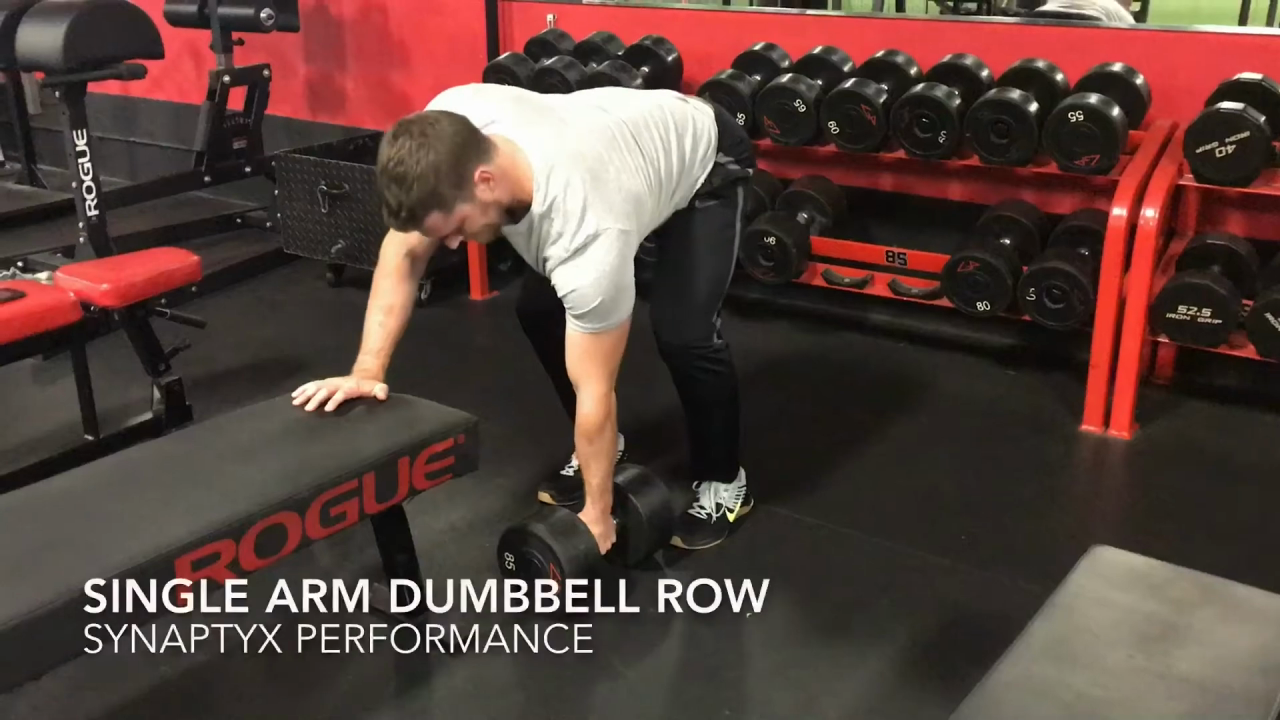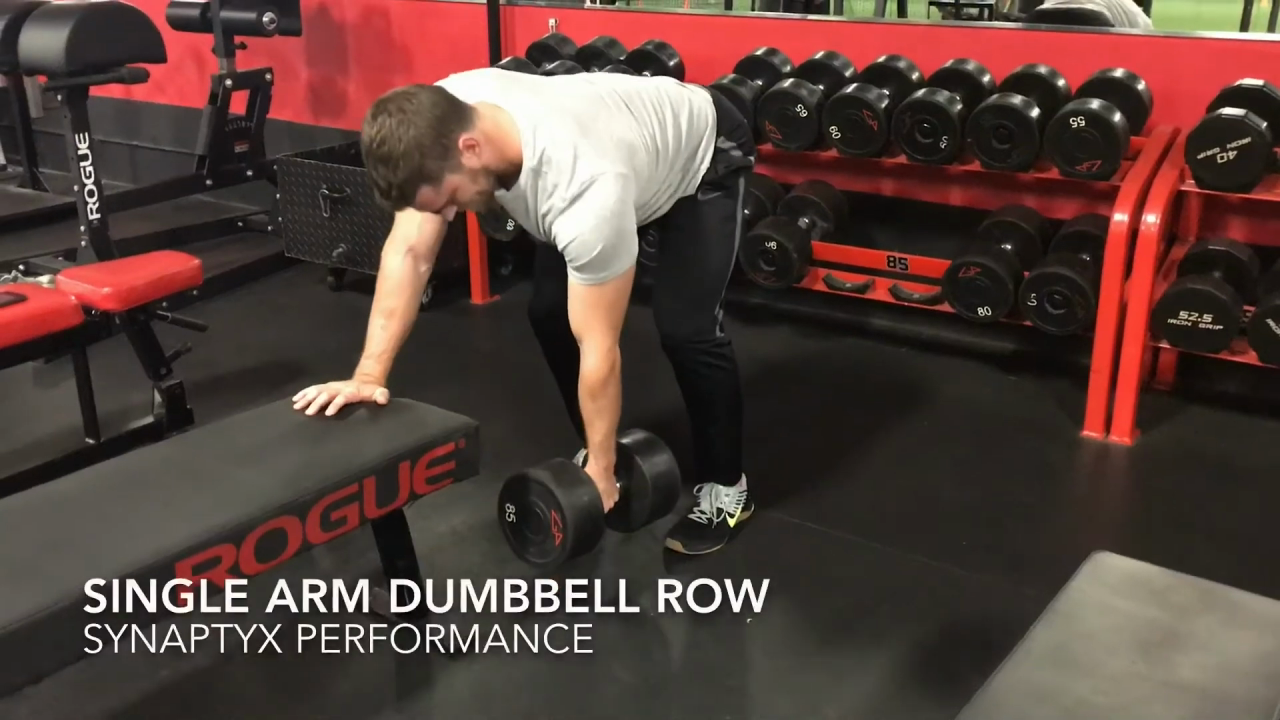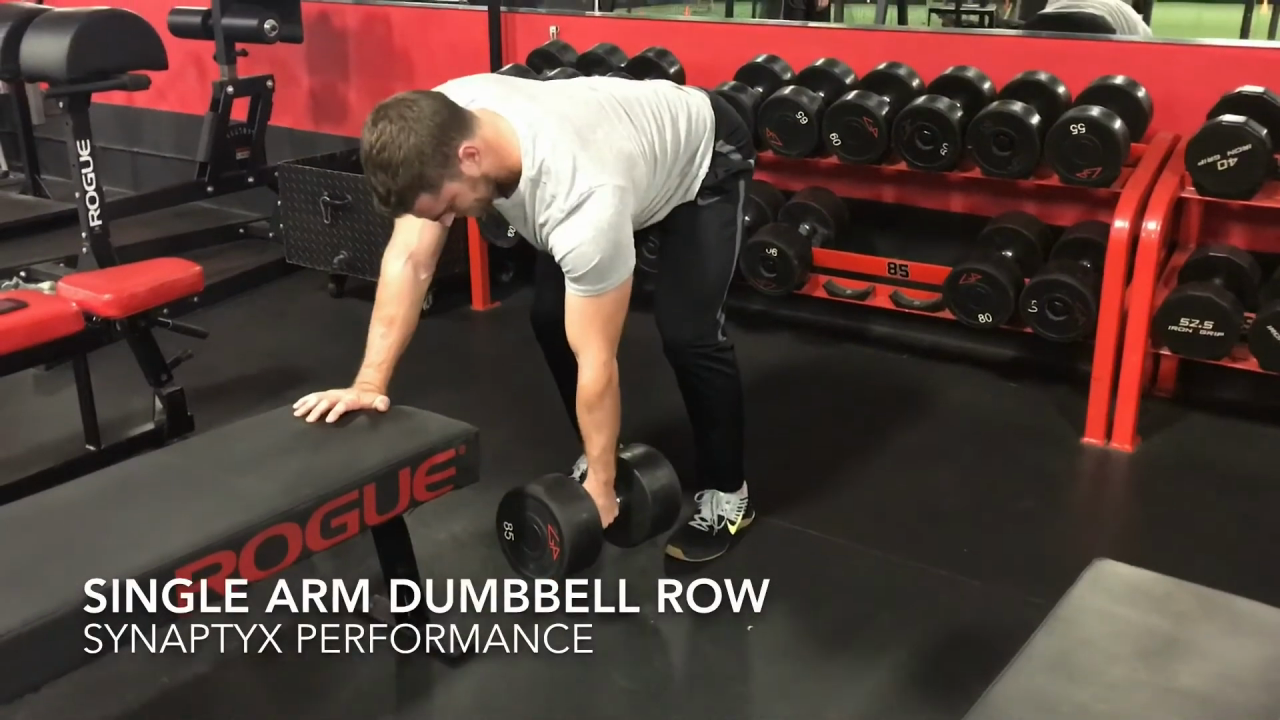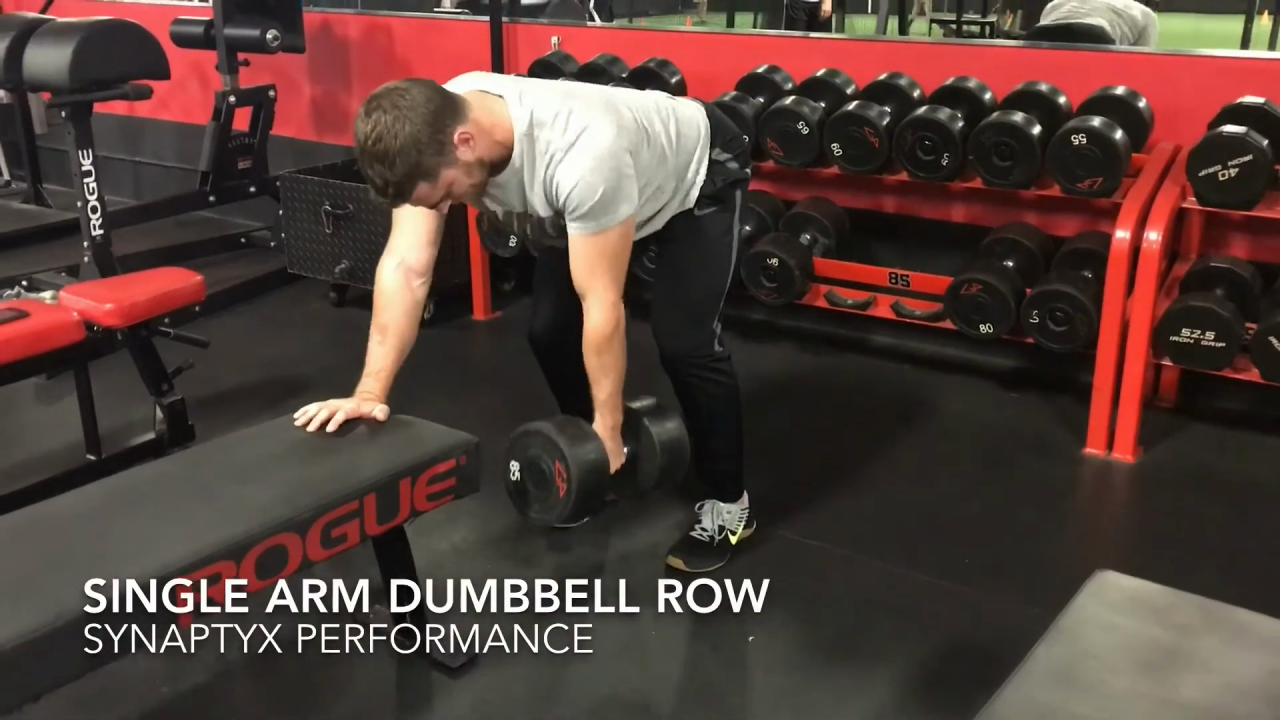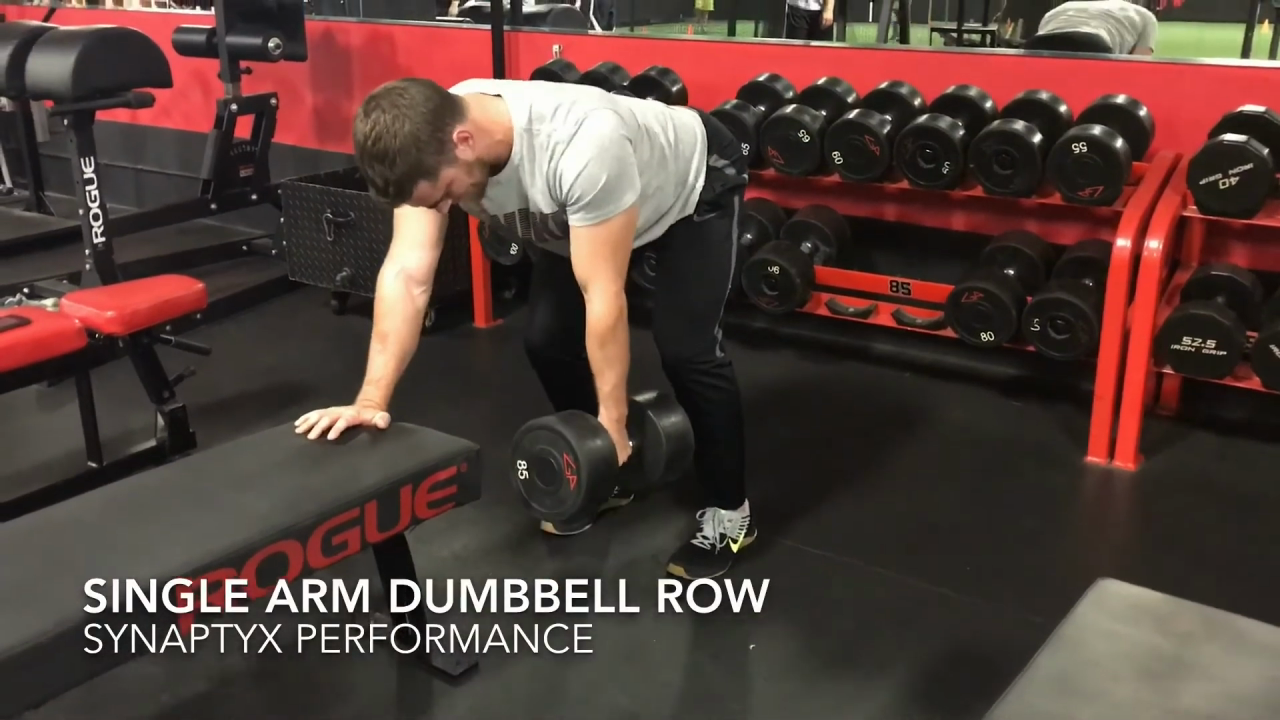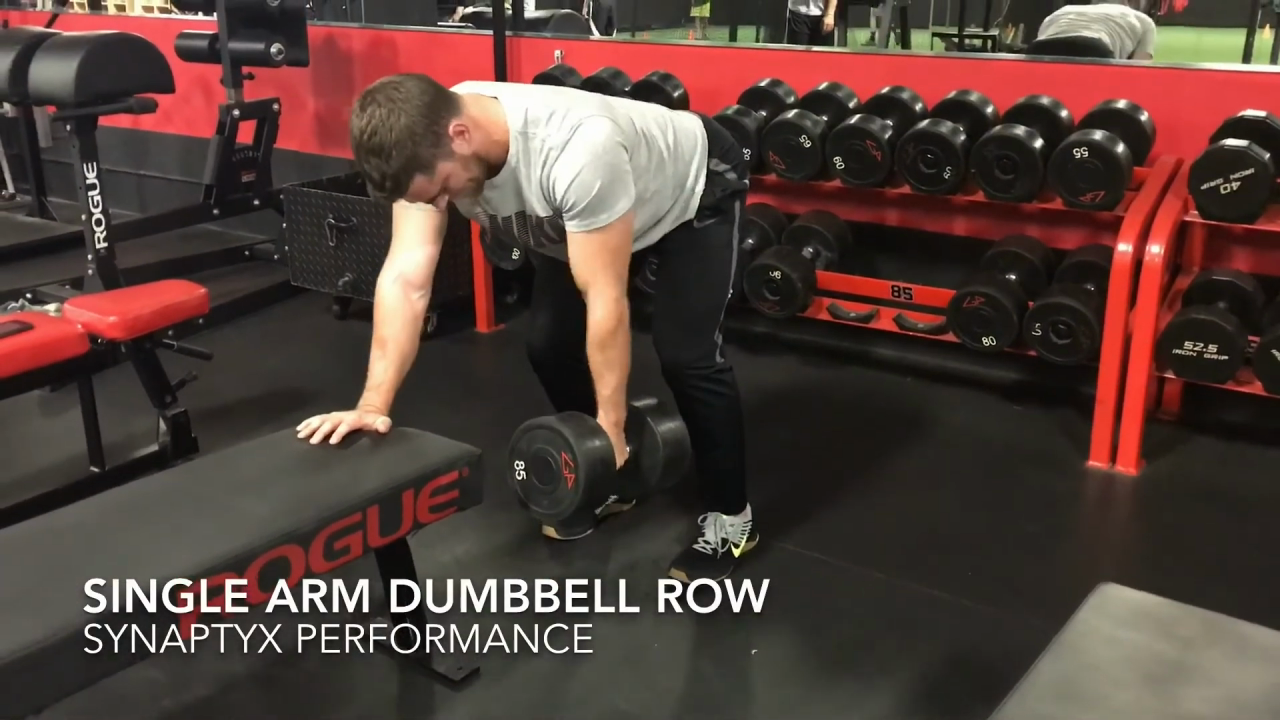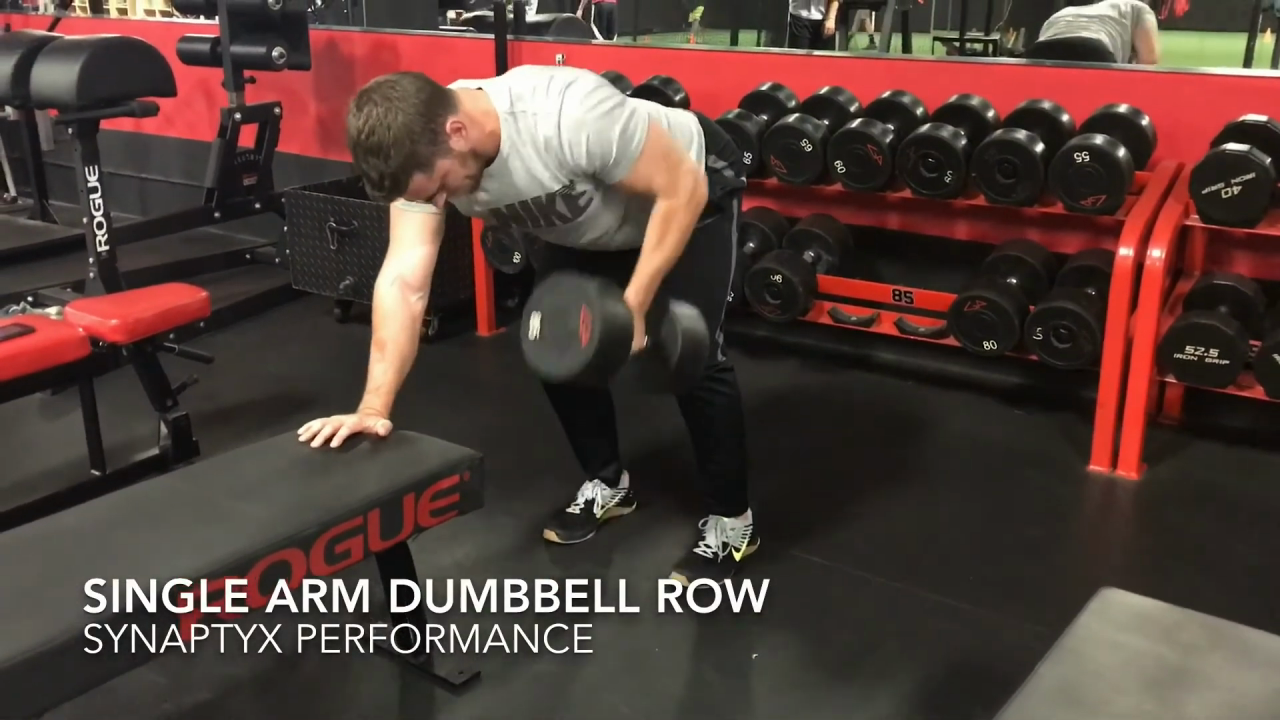
dt=0.4s
person 1, frame 1
left shoulder: (588, 232)
right shoulder: (449, 131)
left elbow: (594, 390)
right elbow: (403, 250)
left wrist: (597, 513)
right wrist: (367, 370)
left hip: (703, 160)
right hip: (627, 136)
left knee: (683, 333)
right knee: (538, 312)
left ankle: (723, 482)
right ankle: (602, 447)
person 1, frame 2
left shoulder: (584, 187)
right shoulder: (440, 120)
left elbow: (599, 349)
right elbow: (409, 251)
left wrist: (601, 473)
right wrist: (369, 374)
left hip: (705, 153)
right hip: (630, 130)
left knee: (684, 327)
right knee: (550, 313)
left ankle: (724, 486)
right ankle: (598, 443)
person 1, frame 3
left shoulder: (583, 198)
right shoulder: (437, 131)
left elbow: (596, 361)
right elbow: (409, 261)
left wrist: (601, 485)
right wrist: (369, 383)
left hip: (703, 155)
right hip: (629, 133)
left knee: (686, 333)
right knee: (551, 319)
left ankle: (727, 493)
right ankle: (602, 457)
person 1, frame 4
left shoulder: (581, 152)
right shoulder: (431, 129)
left elbow: (602, 306)
right elbow: (406, 266)
left wrist: (607, 429)
right wrist: (370, 391)
left hip: (698, 170)
left knee: (683, 343)
right knee: (550, 332)
left ankle: (728, 503)
person 1, frame 5
left shoulder: (582, 145)
right shoulder: (428, 143)
left elbow: (603, 297)
right elbow: (408, 274)
left wrist: (613, 423)
right wrist: (372, 400)
left hip: (695, 183)
left knee: (684, 351)
right knee: (547, 341)
left ankle: (729, 512)
person 1, frame 6
left shoulder: (577, 149)
right shoulder: (424, 146)
left elbow: (605, 301)
right elbow: (406, 278)
left wrist: (611, 426)
right wrist: (373, 404)
left hip: (695, 187)
left knee: (684, 355)
right knee: (549, 347)
left ankle: (730, 518)
person 1, frame 7
left shoulder: (570, 116)
right shoulder: (422, 147)
left elbow: (683, 189)
right elbow: (404, 280)
left wrist: (634, 306)
right wrist: (373, 408)
left hip: (688, 187)
left ankle: (732, 520)
right ankle: (607, 482)
